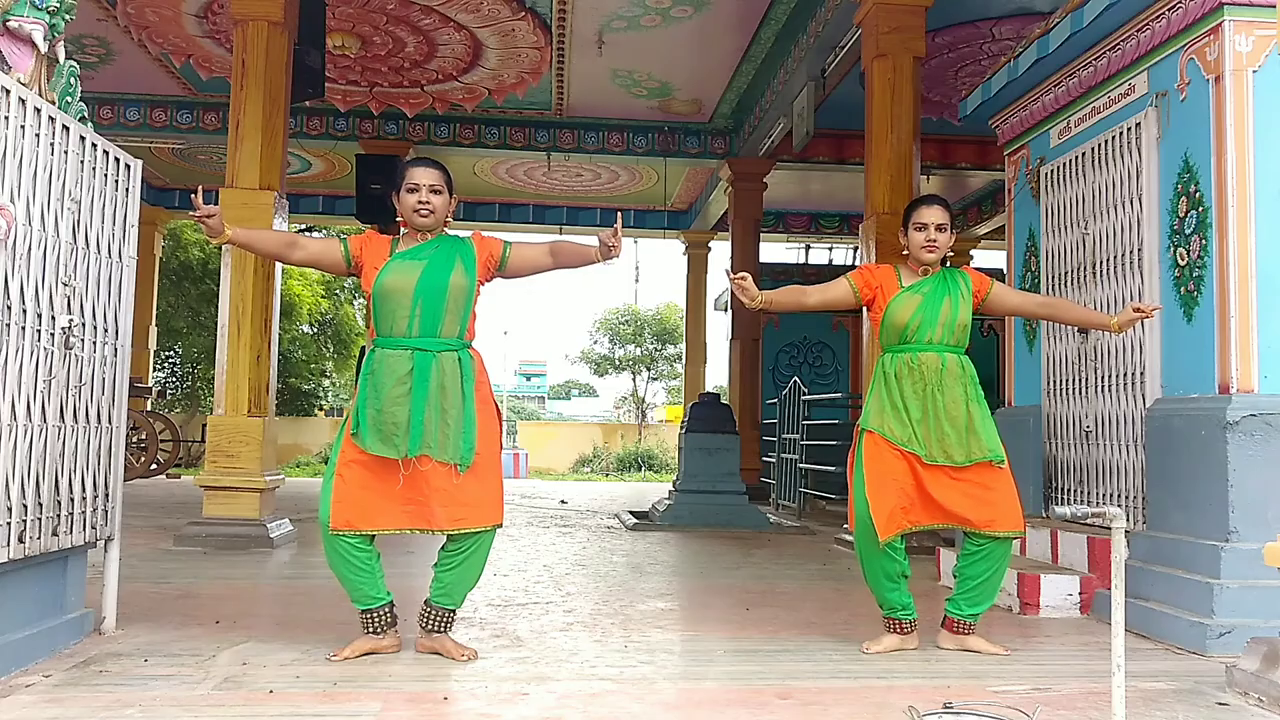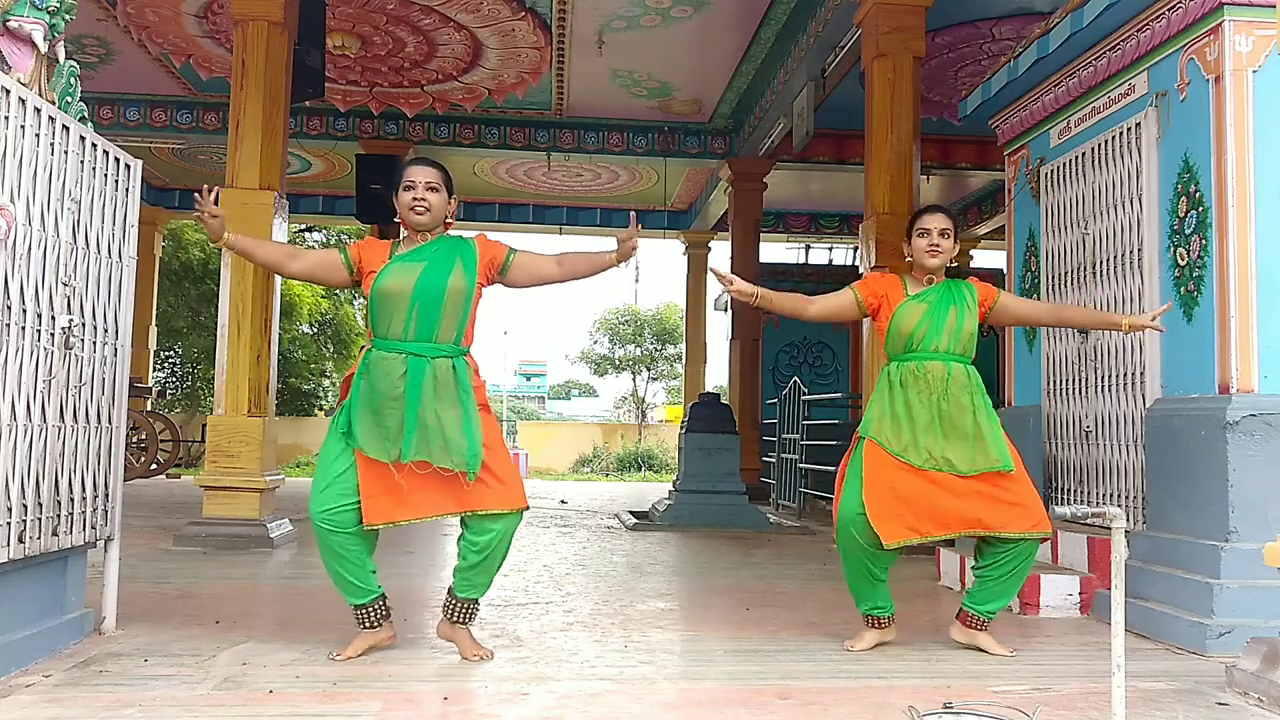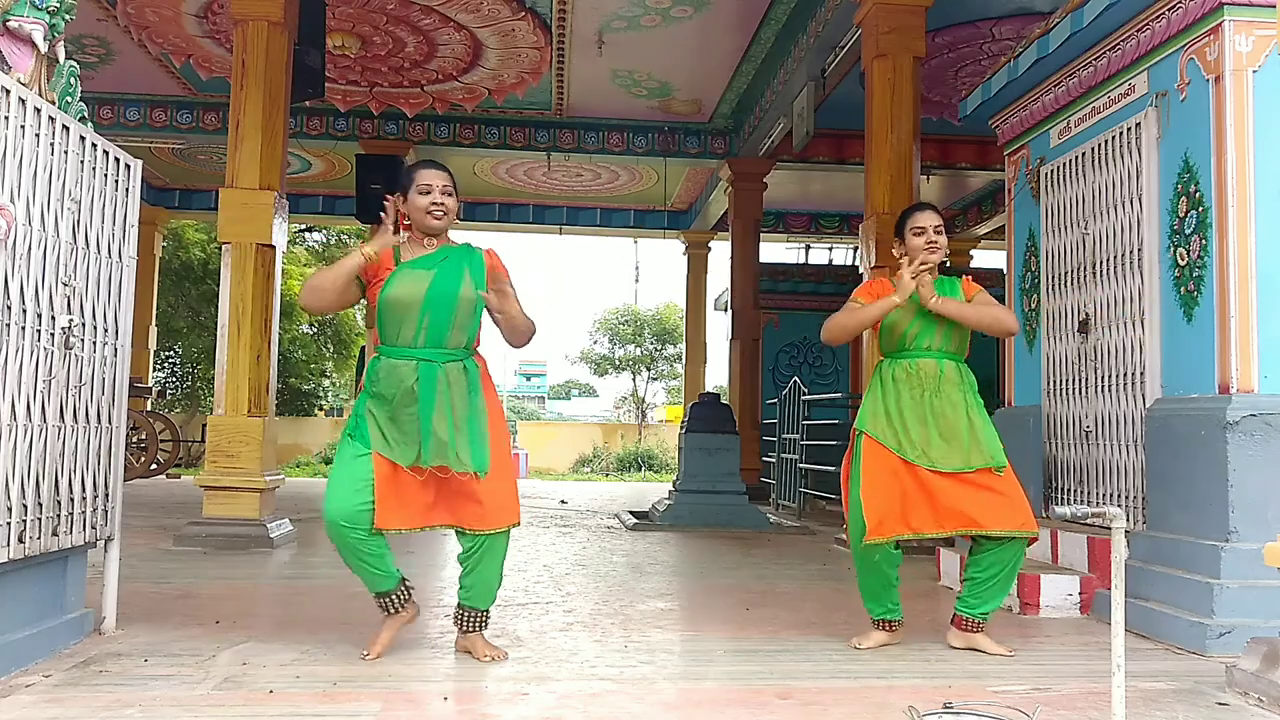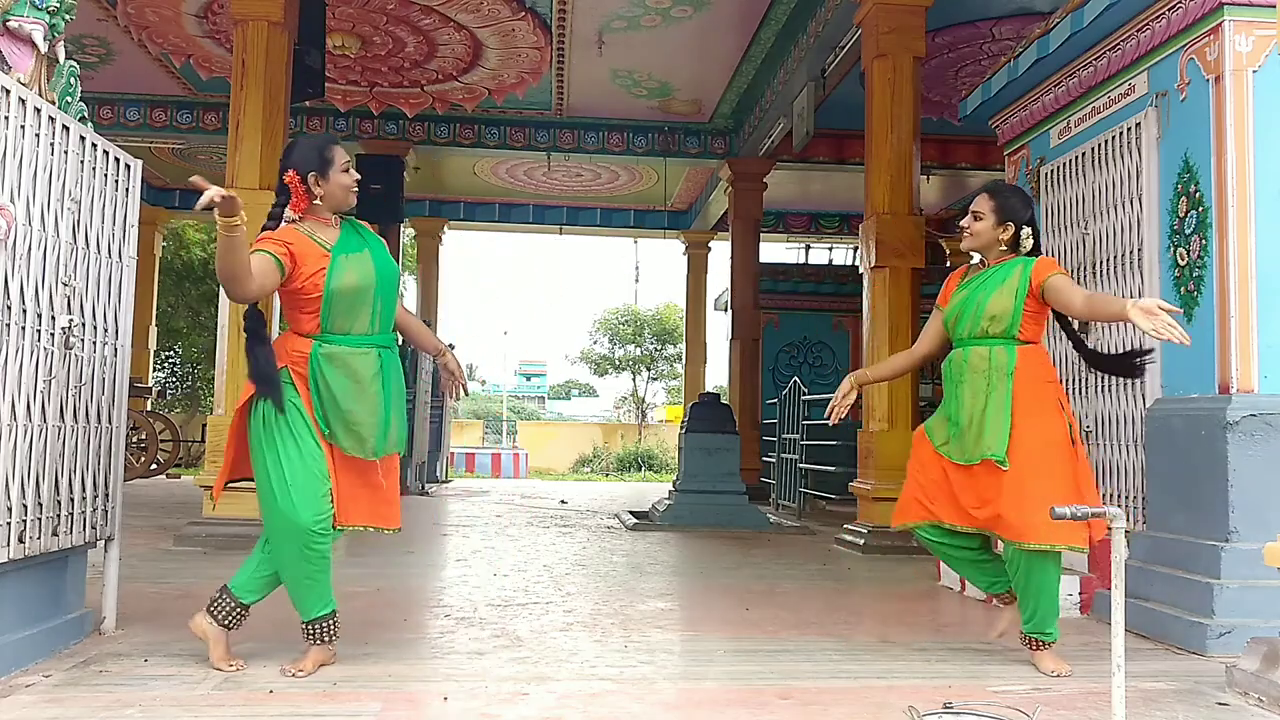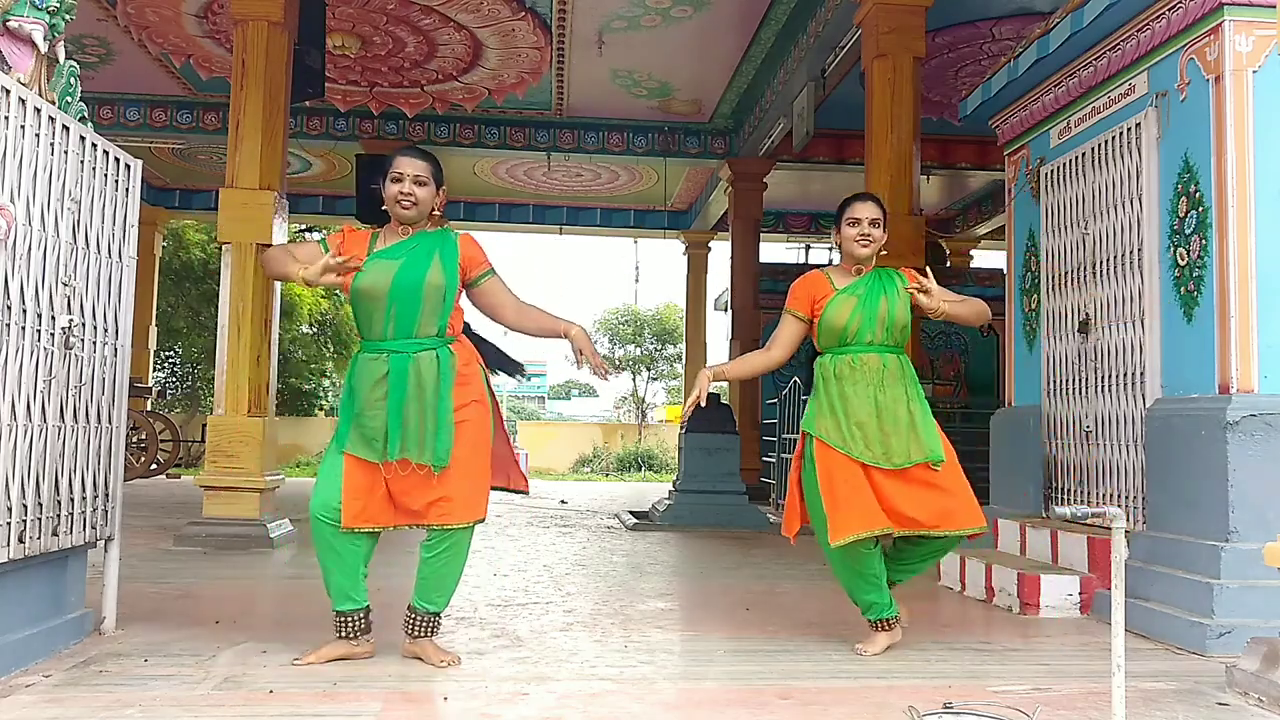
dt=1s
person 1, frame 1
left shoulder: (476, 251)
right shoulder: (370, 249)
left elbow: (550, 254)
right elbow: (296, 247)
left wrist: (597, 251)
right wrist: (228, 232)
left hip: (455, 396)
right hip: (384, 395)
left knee: (472, 514)
right knee: (343, 512)
left ankle: (435, 627)
right ankle: (379, 626)
person 1, frame 2
left shoulder: (477, 252)
right shoulder: (371, 254)
left elbow: (554, 268)
right elbow: (294, 261)
left wrist: (615, 256)
right wrist: (225, 235)
left hip: (450, 396)
right hip: (376, 396)
left knee: (499, 508)
right knee: (331, 510)
left ankle: (456, 619)
right ankle: (374, 622)
person 1, frame 3
left shoulder: (480, 261)
right shoulder: (376, 260)
left elbow: (520, 334)
right elbow: (312, 300)
left wrist: (498, 304)
right wrist: (371, 251)
left hip: (461, 401)
right hip: (387, 403)
left knee: (489, 517)
right knee: (345, 513)
left ankle: (470, 628)
right ankle: (397, 603)
person 1, frame 4
left shoulder: (364, 236)
right shoulder: (285, 243)
left elbow: (393, 310)
right elbow: (243, 286)
left wrist: (440, 351)
right wrist: (229, 221)
left hip: (365, 393)
right hip: (306, 392)
left knee: (316, 520)
right knee: (304, 517)
left ankle: (219, 616)
right ankle: (321, 637)
person 1, frame 5
left shoulder: (458, 247)
right shoulder: (352, 244)
left elbow: (512, 311)
right elbow: (274, 257)
left wrist: (570, 329)
right wrist: (307, 273)
left hip: (447, 392)
right hip: (374, 392)
left knee: (451, 512)
right knee: (332, 508)
left ankle: (421, 632)
right ankle: (352, 633)
person 2, frame 1
left shoulder: (968, 283)
right shoulder: (876, 279)
left elbow: (1041, 305)
right elbow: (811, 296)
left wrist: (1113, 322)
right wrist: (760, 299)
left hip: (957, 412)
right hip: (894, 411)
left knee: (995, 516)
right knee: (876, 517)
left ankle: (959, 625)
right ankle: (900, 624)
person 2, frame 2
left shoulder: (973, 294)
right shoulder: (881, 288)
left elbow: (1049, 312)
right elbow: (811, 307)
left wrist: (1122, 321)
right wrist: (754, 293)
left hip: (965, 421)
right hip: (898, 419)
left knee: (1022, 521)
right knee: (857, 519)
left ankle: (973, 620)
right ankle: (878, 620)
person 2, frame 3
left shoulder: (963, 289)
right shoulder: (877, 290)
left elbow: (1009, 325)
right elbow: (831, 333)
left wrist: (935, 300)
right wrist: (898, 296)
left hip: (957, 415)
right hip: (892, 415)
left knee: (1007, 520)
right knee: (872, 520)
left ankle: (968, 624)
right ankle: (885, 621)
person 2, frame 4
left shoulder: (1036, 270)
right shoulder: (958, 281)
left elbow: (1083, 302)
right elbow: (921, 350)
left wrist: (1130, 309)
right wrist: (859, 377)
left hip: (1020, 405)
right hip: (963, 410)
left knee: (1026, 519)
right knee: (934, 517)
left ankle: (1039, 639)
right ankle: (1008, 593)
person 2, frame 5
left shoulder: (904, 282)
right shoulder: (811, 285)
left elbow: (981, 312)
right elbow: (774, 353)
left wrist: (942, 307)
right wrist: (714, 372)
left hip: (900, 412)
right hip: (838, 415)
left knee: (948, 515)
right knee: (848, 525)
left ankle: (884, 578)
right ankle: (882, 620)
